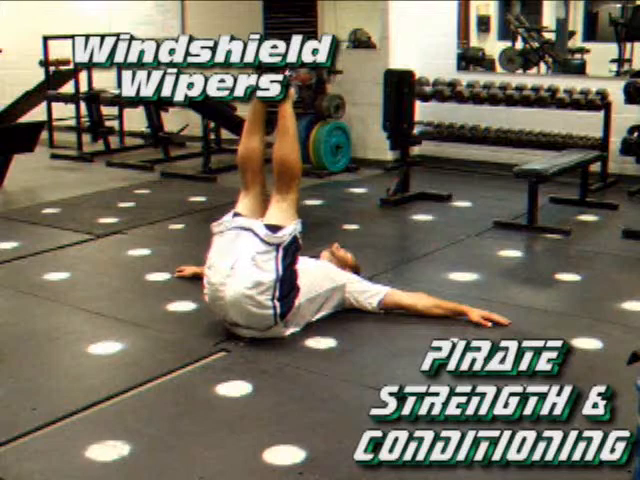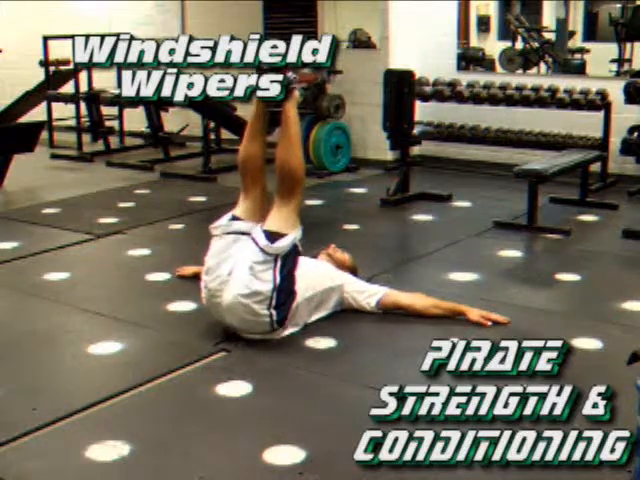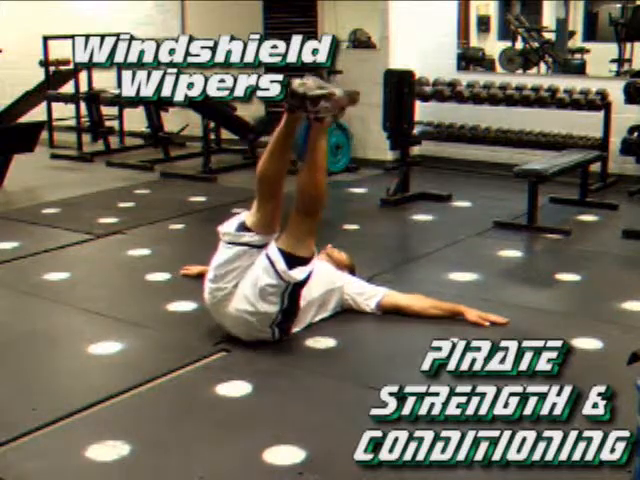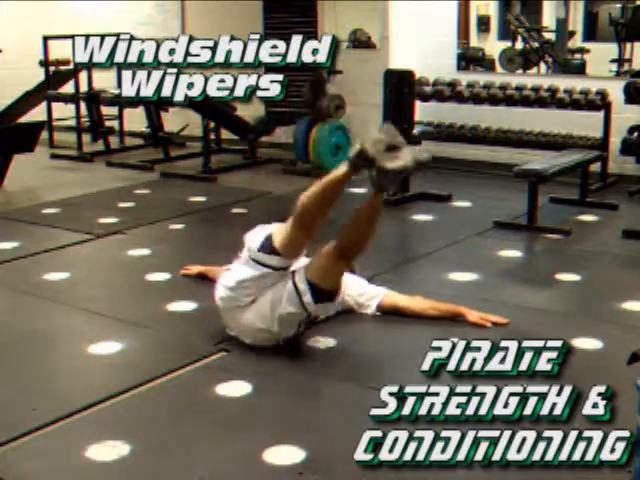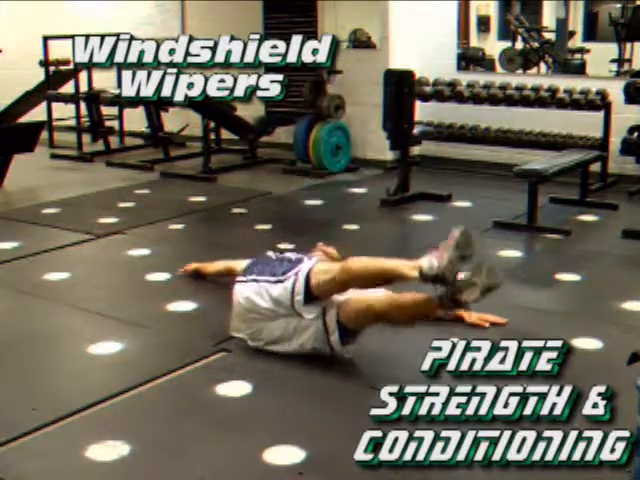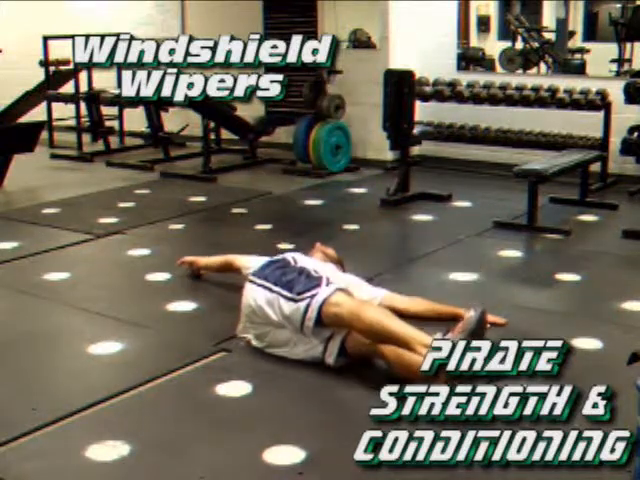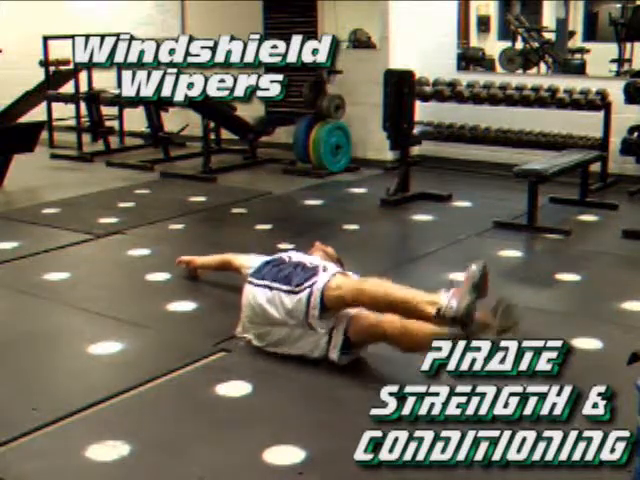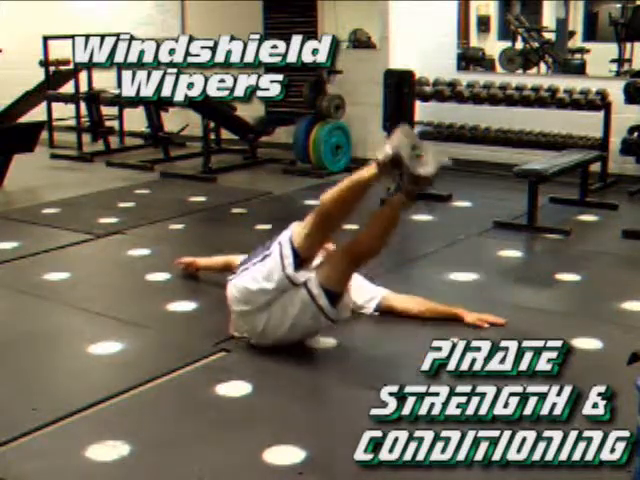
dt=0.5s
person 1, frame 1
left shoulder: (344, 281)
right shoulder: (298, 266)
left elbow: (407, 300)
left wrist: (465, 310)
right wrist: (204, 269)
left hip: (261, 304)
right hip: (223, 288)
left knee: (285, 187)
right knee: (253, 183)
person 1, frame 2
left shoulder: (342, 283)
right shoulder: (298, 267)
left elbow: (406, 300)
left wrist: (465, 310)
left hip: (255, 306)
right hip: (221, 289)
left knee: (288, 191)
right knee: (253, 187)
right ankle: (265, 97)
person 1, frame 3
left shoulder: (343, 283)
right shoulder: (289, 267)
left elbow: (406, 302)
left wrist: (462, 310)
right wrist: (209, 267)
left hip: (257, 315)
right hip: (224, 293)
left knee: (307, 212)
right knee: (268, 199)
right ankle: (293, 114)
person 1, frame 4
left shoulder: (347, 282)
right shoulder: (296, 261)
left elbow: (406, 302)
right elbow: (241, 264)
left wrist: (462, 312)
right wrist: (207, 270)
left hip: (268, 322)
right hip: (238, 295)
left knee: (343, 248)
right knee: (304, 220)
left ankle: (382, 181)
right ankle: (357, 165)
person 1, frame 5
left shoulder: (348, 293)
left elbow: (403, 309)
right elbow: (231, 265)
left wrist: (461, 312)
left hip: (289, 331)
left knee: (381, 305)
right knee: (344, 271)
left ankle: (451, 296)
right ankle: (425, 266)
person 1, frame 6
left shoulder: (350, 282)
right shoulder: (284, 264)
left elbow: (405, 304)
right elbow: (233, 261)
left wrist: (460, 313)
left hip: (308, 336)
left knee: (382, 345)
right knee: (347, 307)
person 1, frame 7
left shoulder: (350, 281)
right shoulder: (279, 264)
left elbow: (407, 301)
left hip: (305, 334)
left knee: (384, 324)
right knee: (352, 289)
right ankle: (443, 307)
person 1, frame 8
left shoulder: (345, 282)
right shoulder: (294, 258)
left elbow: (403, 303)
right elbow: (234, 260)
left wrist: (460, 313)
left hip: (279, 324)
right hip: (250, 296)
right knee: (322, 220)
left ankle: (403, 191)
right ankle: (382, 166)
